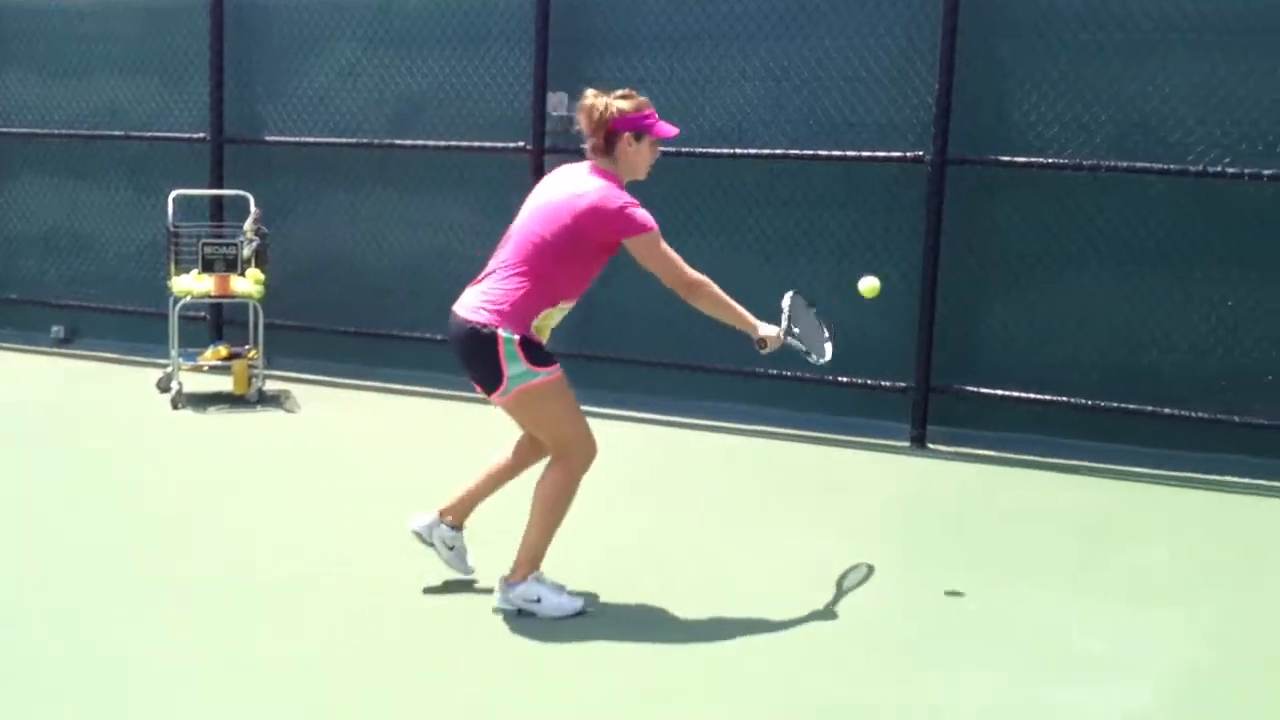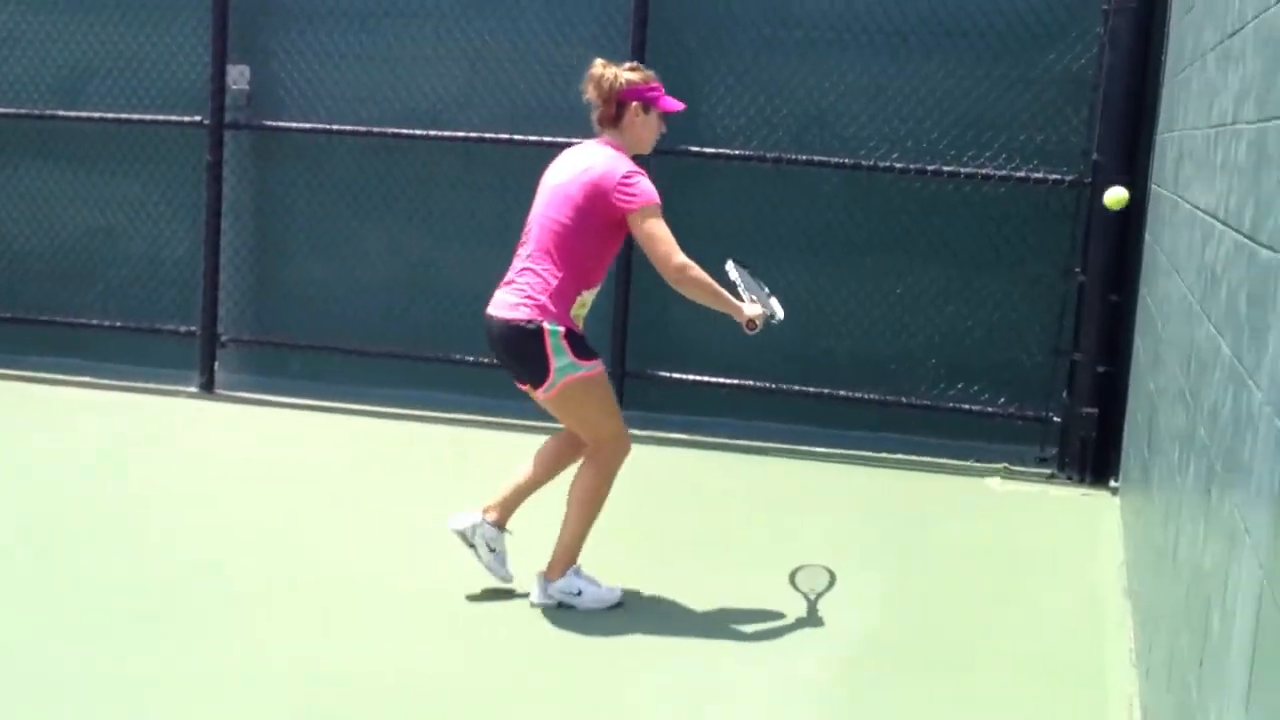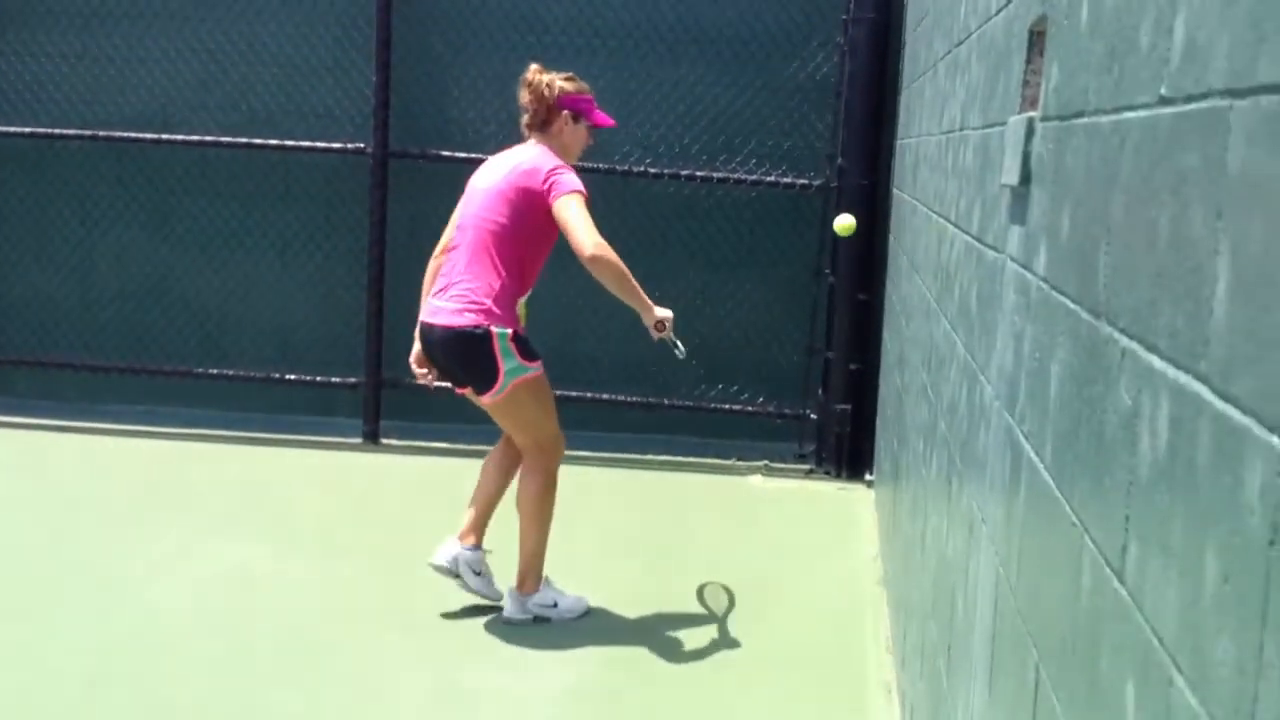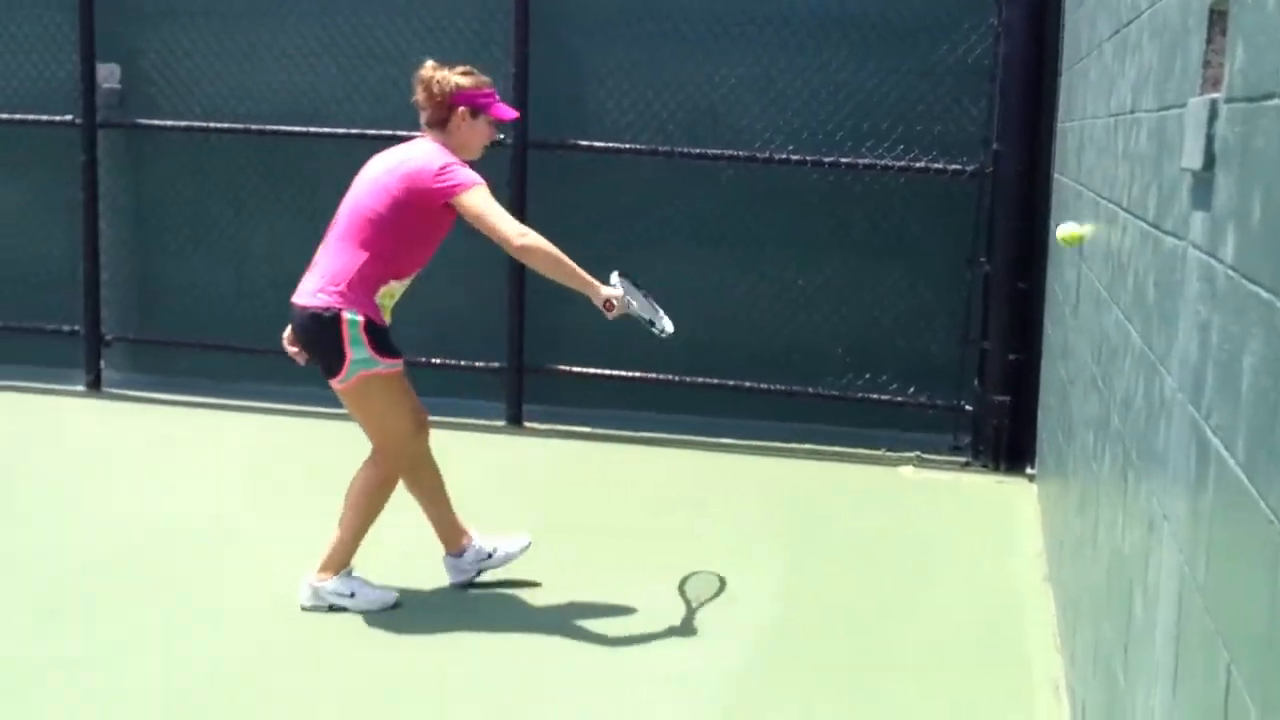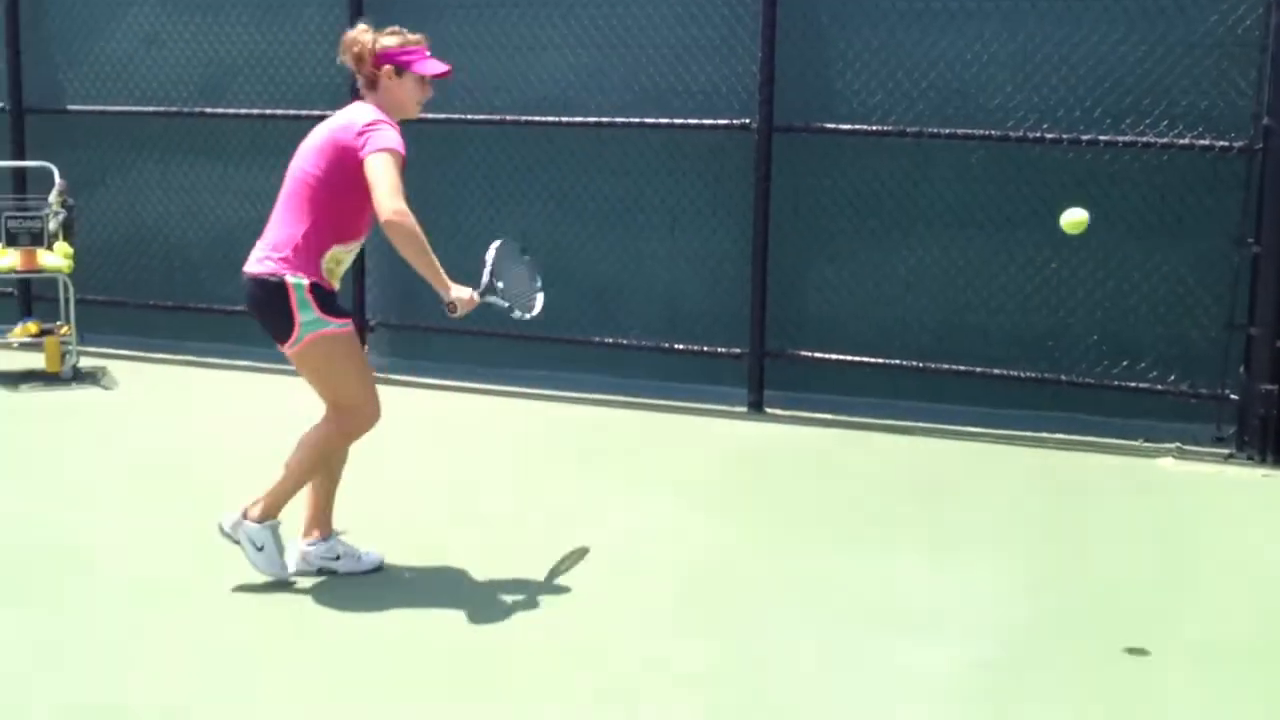
dt=1s
person 1, frame 1
left shoulder: (565, 176)
right shoulder: (616, 206)
right elbow: (688, 285)
right wrist: (756, 326)
left hip: (474, 321)
right hip: (499, 335)
left knee: (549, 439)
right knee: (576, 450)
left ankle: (446, 520)
right ankle: (521, 580)
person 1, frame 2
left shoulder: (571, 159)
right shoulder: (623, 175)
right elbow: (676, 269)
right wrist: (737, 307)
left hip: (509, 318)
right hip: (539, 330)
left knee: (588, 433)
right knee: (610, 444)
left ankle: (489, 518)
right ankle: (559, 576)
person 1, frame 3
left shoulder: (493, 167)
right shoulder: (552, 173)
left elbow: (442, 254)
right elbow: (592, 252)
left wrist: (422, 339)
right wrist: (647, 308)
left hip: (440, 326)
right hip: (483, 333)
left knee: (522, 435)
right knee: (544, 450)
left ankle: (465, 544)
right ankle: (529, 592)
person 1, frame 4
left shoulder: (396, 159)
right shoulder: (444, 170)
left elbow: (342, 240)
right elbow: (519, 241)
left wrist: (301, 320)
right wrist: (594, 289)
left hip: (320, 311)
right hip: (344, 320)
left knee: (412, 427)
right knee: (396, 448)
left ankle: (461, 550)
right ankle: (330, 576)
person 1, frame 5
left shoulder: (346, 125)
right shoulder: (377, 130)
right elbow: (393, 215)
right wrist: (446, 287)
left hip: (279, 281)
right hip: (291, 286)
left knee: (344, 411)
right knee: (358, 412)
left ankle: (318, 540)
right ankle: (257, 517)
